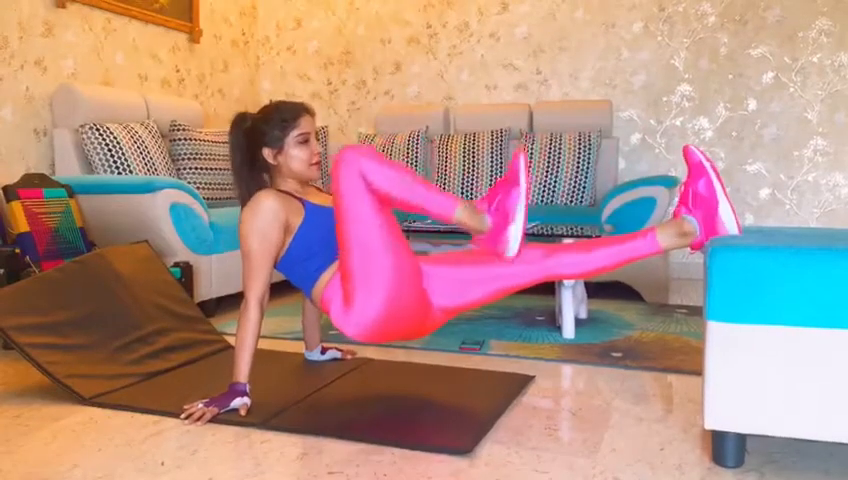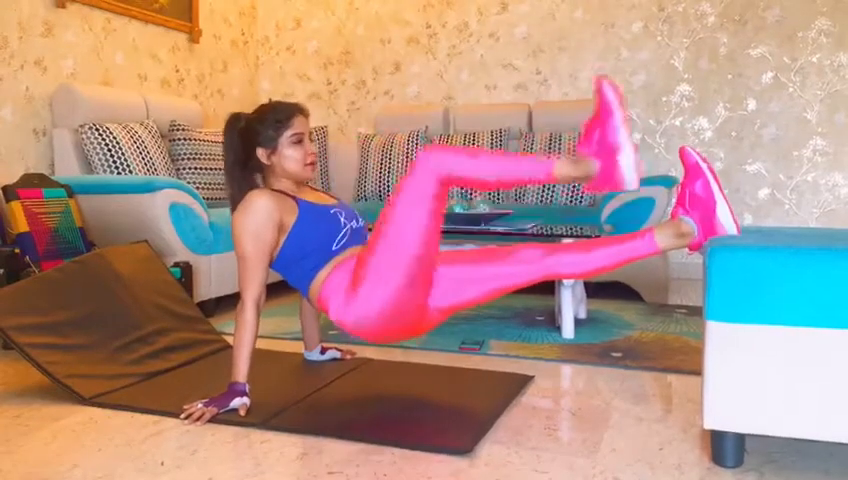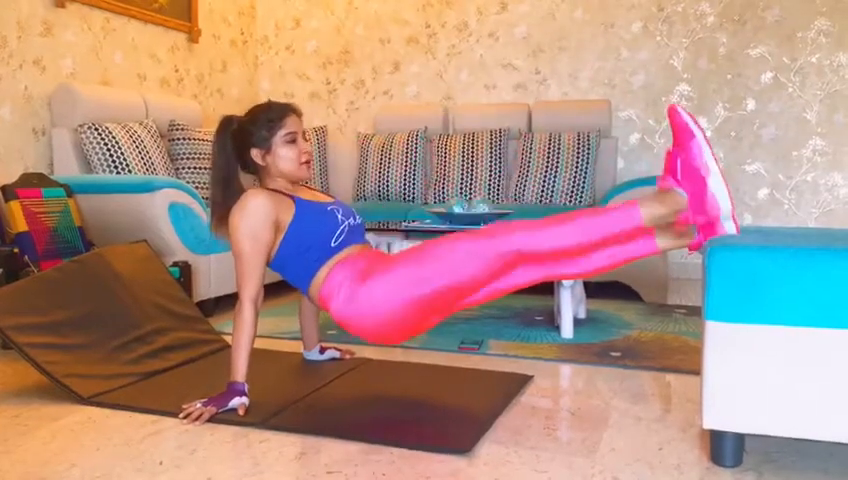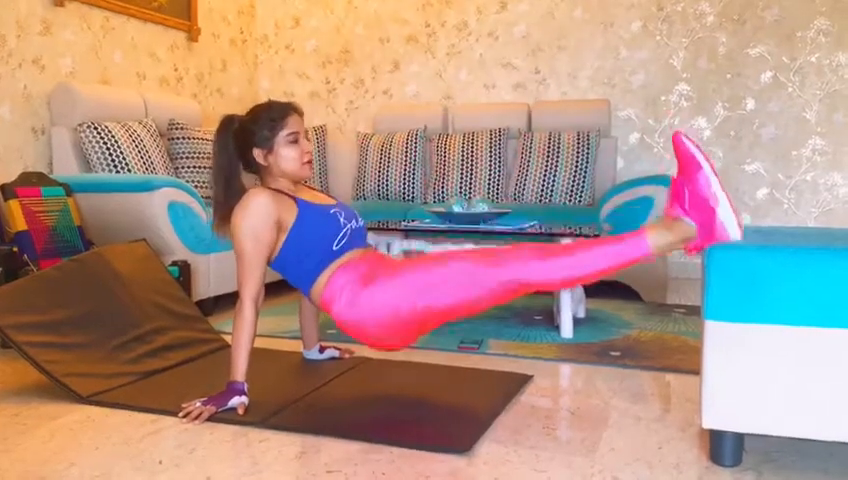
dt=0.2s
person 1, frame 1
left shoulder: (312, 196)
right shoulder: (268, 207)
right elbow: (254, 299)
left wrist: (315, 349)
right wrist: (237, 388)
left hip: (408, 294)
right hip: (375, 305)
left knee: (539, 259)
right knee: (356, 159)
left ankle: (684, 229)
right ankle: (480, 218)
person 1, frame 2
left shoulder: (309, 196)
right shoulder: (260, 207)
right elbow: (251, 298)
left wrist: (314, 348)
right wrist: (236, 389)
left hip: (405, 294)
right hip: (373, 302)
left knee: (537, 258)
right knee: (432, 161)
left ankle: (682, 229)
right ankle: (588, 164)
person 1, frame 3
left shoulder: (305, 194)
right shoulder: (257, 207)
right elbow: (249, 298)
left wrist: (313, 346)
right wrist: (235, 388)
left hip: (400, 297)
right hip: (373, 300)
left knee: (536, 257)
right knee: (512, 236)
left ankle: (680, 228)
right ankle: (673, 201)
person 1, frame 4
left shoulder: (306, 194)
right shoulder: (259, 206)
right elbow: (249, 298)
left wrist: (312, 347)
right wrist: (234, 387)
left hip: (397, 291)
right hip: (373, 305)
left knee: (530, 257)
right knee: (519, 270)
left ankle: (680, 227)
right ankle: (682, 227)
